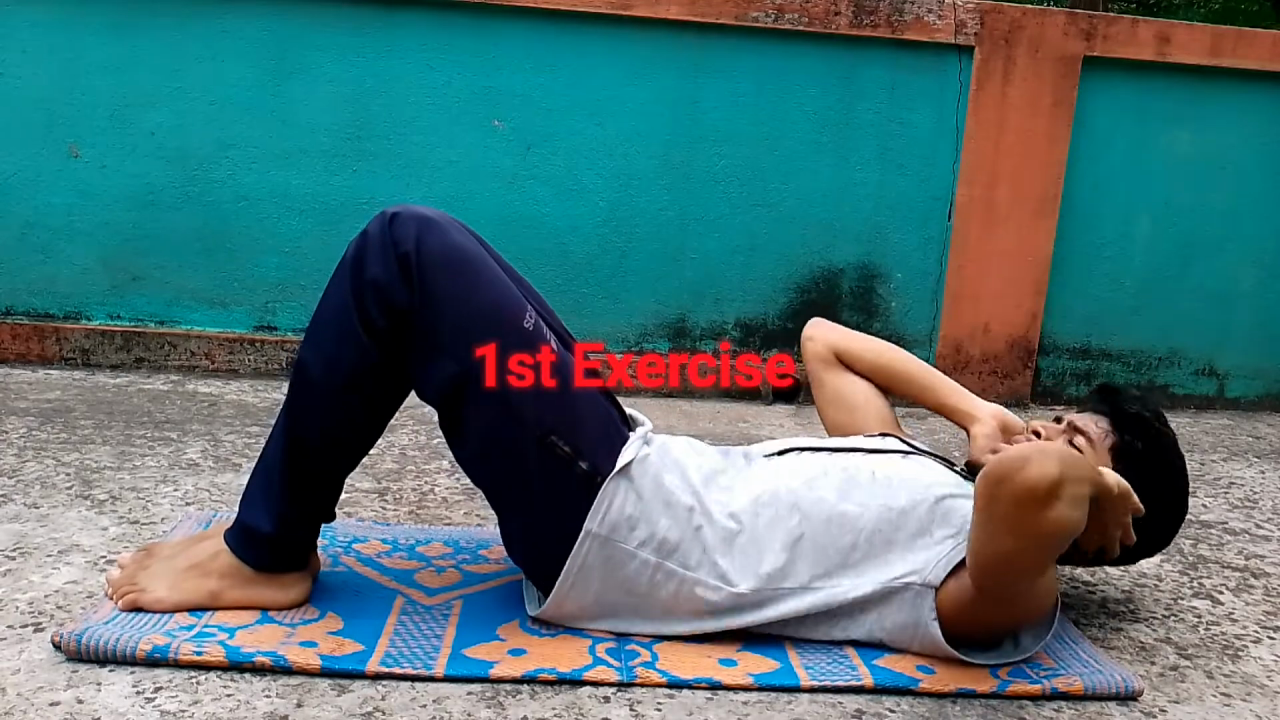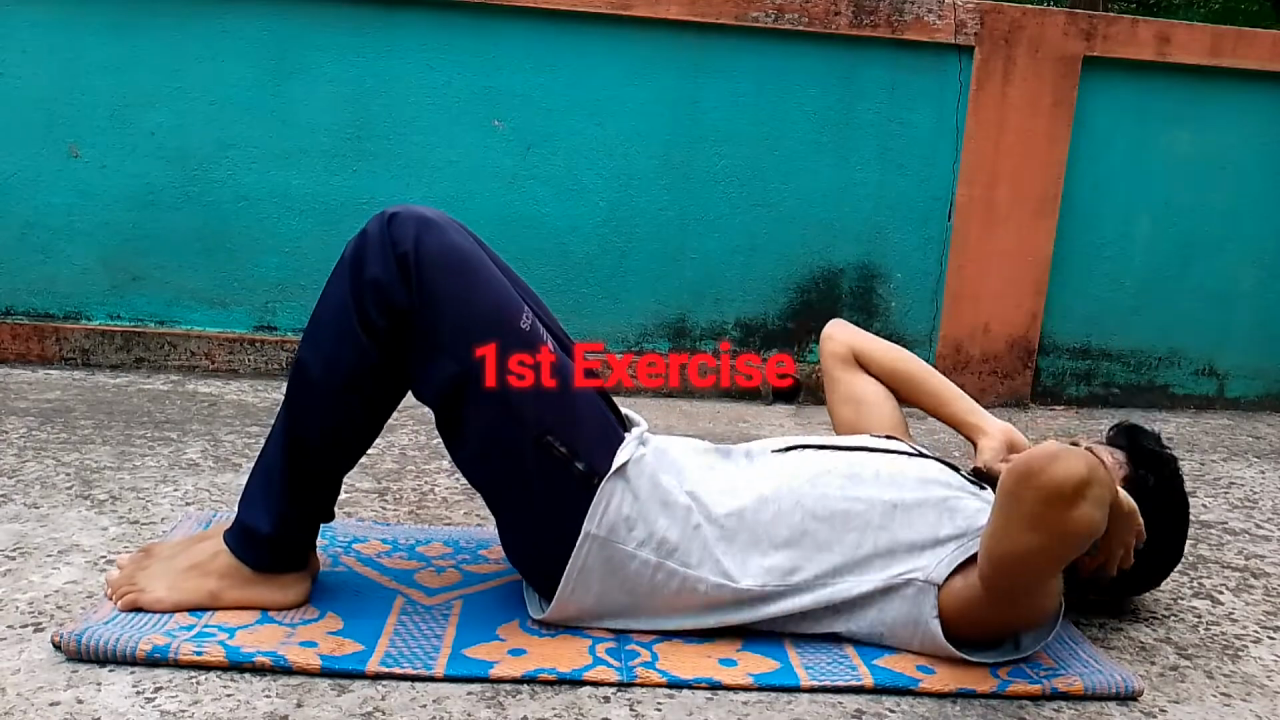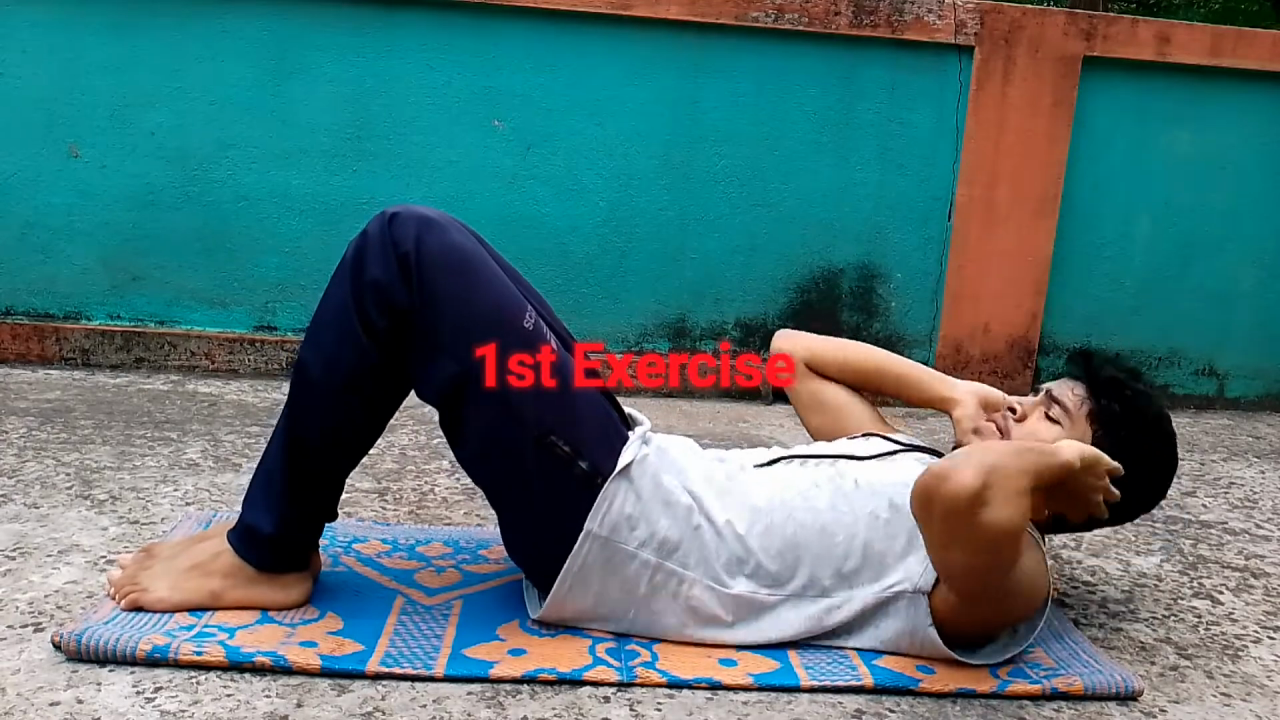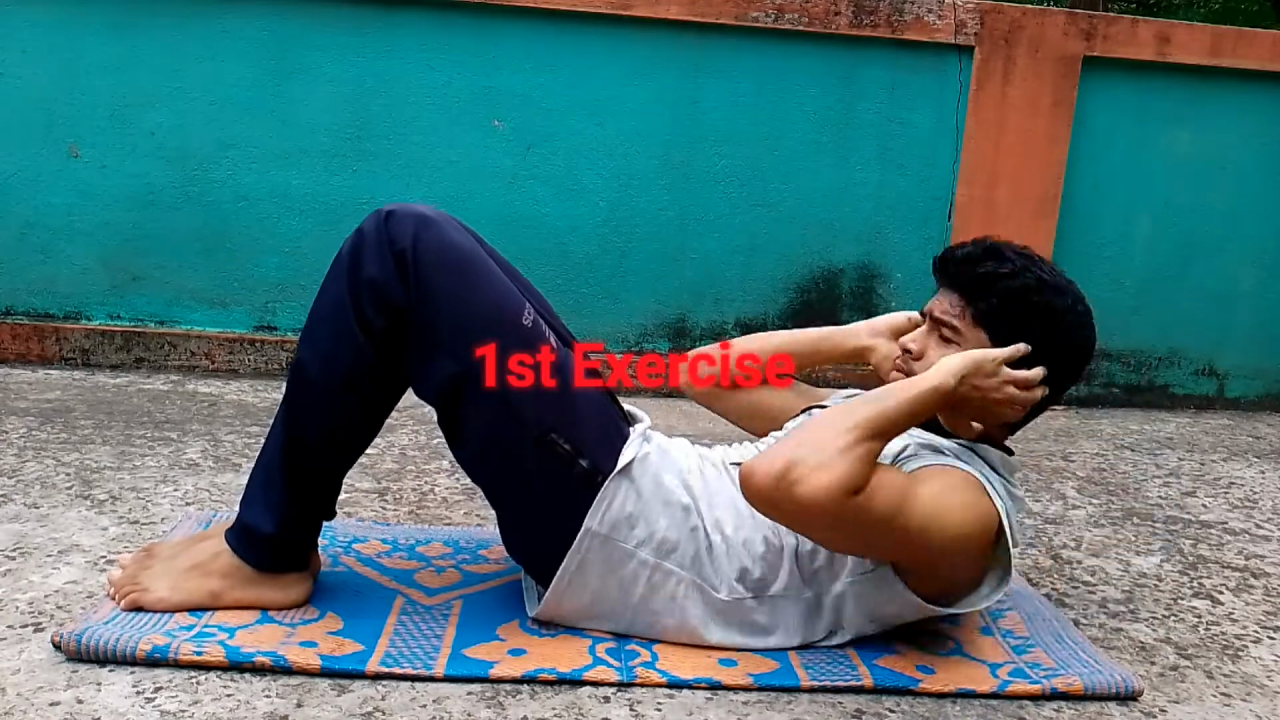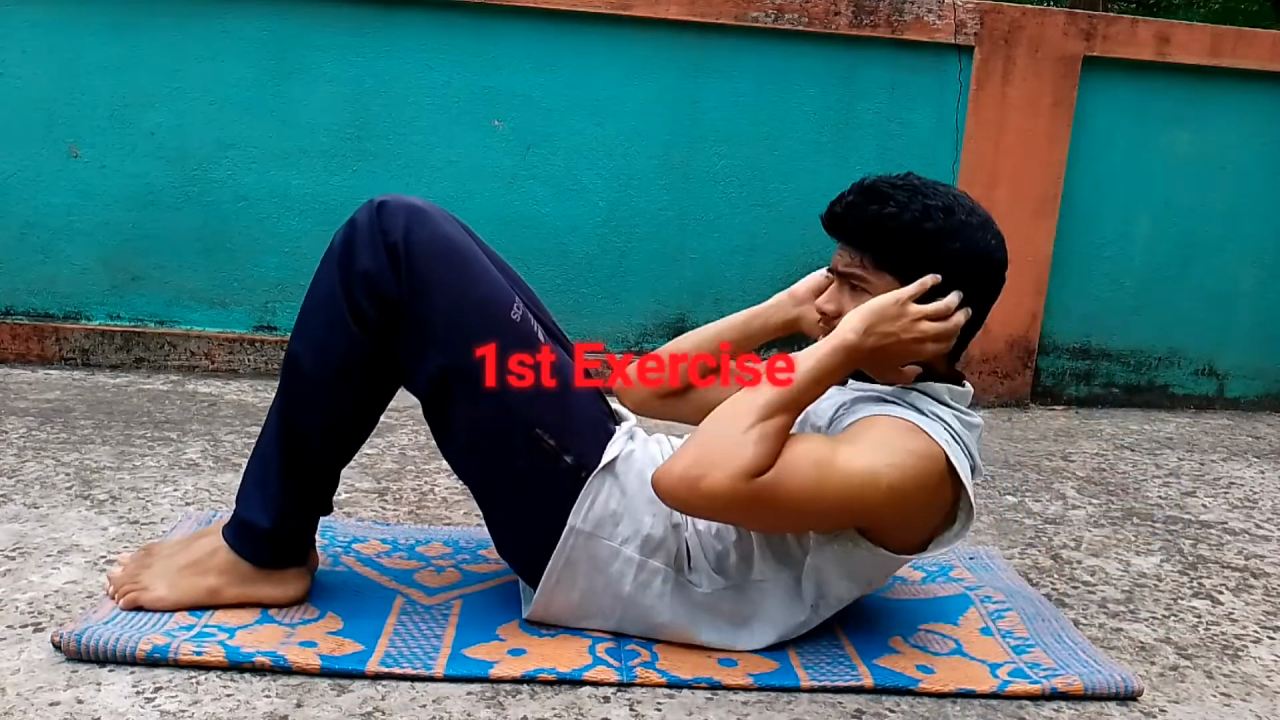
dt=0.2s
person 1, frame 1
left shoulder: (1007, 590)
right shoulder: (920, 469)
left elbow: (1029, 482)
right elbow: (821, 340)
left wrist: (1081, 481)
right wrist: (968, 407)
left hip: (615, 528)
right hip: (642, 475)
left knee: (409, 252)
right knee: (413, 250)
left ankle: (265, 555)
right ankle: (276, 531)
person 1, frame 2
left shoulder: (1005, 597)
right shoulder: (929, 481)
left elbow: (1050, 481)
right elbow: (840, 341)
left wrist: (1095, 494)
right wrist: (981, 423)
left hip: (609, 530)
right hip: (641, 473)
left knee: (407, 252)
right knee: (410, 252)
left ankle: (265, 556)
right ankle: (273, 532)
person 1, frame 3
left shoulder: (1000, 582)
right shoulder: (908, 457)
left elbow: (961, 492)
right elbow: (795, 349)
left wrist: (1056, 460)
right wrist: (950, 393)
left hip: (614, 532)
right hip: (640, 477)
left knee: (409, 251)
right knee: (412, 251)
left ankle: (269, 555)
right ankle: (277, 533)
person 1, frame 4
left shoulder: (961, 517)
right shoulder: (904, 439)
left elbow: (778, 483)
right elbow: (706, 371)
left wrist: (929, 388)
right wrist: (862, 342)
left hip: (613, 537)
right hip: (631, 482)
left knee: (405, 249)
right knee: (411, 248)
left ankle: (266, 555)
right ankle: (278, 532)
person 1, frame 5
left shoulder: (915, 460)
right shoulder: (865, 395)
left elbow: (694, 477)
right elbow: (653, 383)
left wrist: (838, 347)
right wrist: (786, 312)
left hip: (599, 535)
right hip: (609, 484)
left knee: (396, 241)
right knee: (402, 242)
left ankle: (262, 556)
right ankle: (277, 533)
